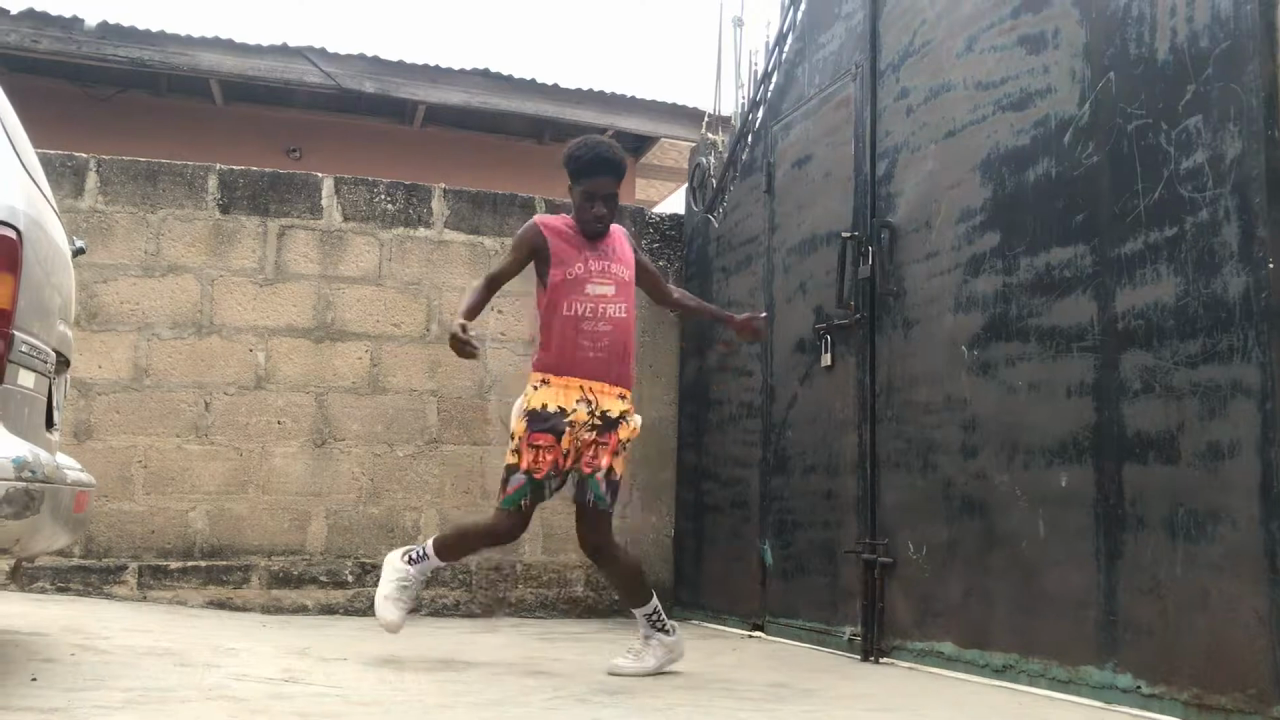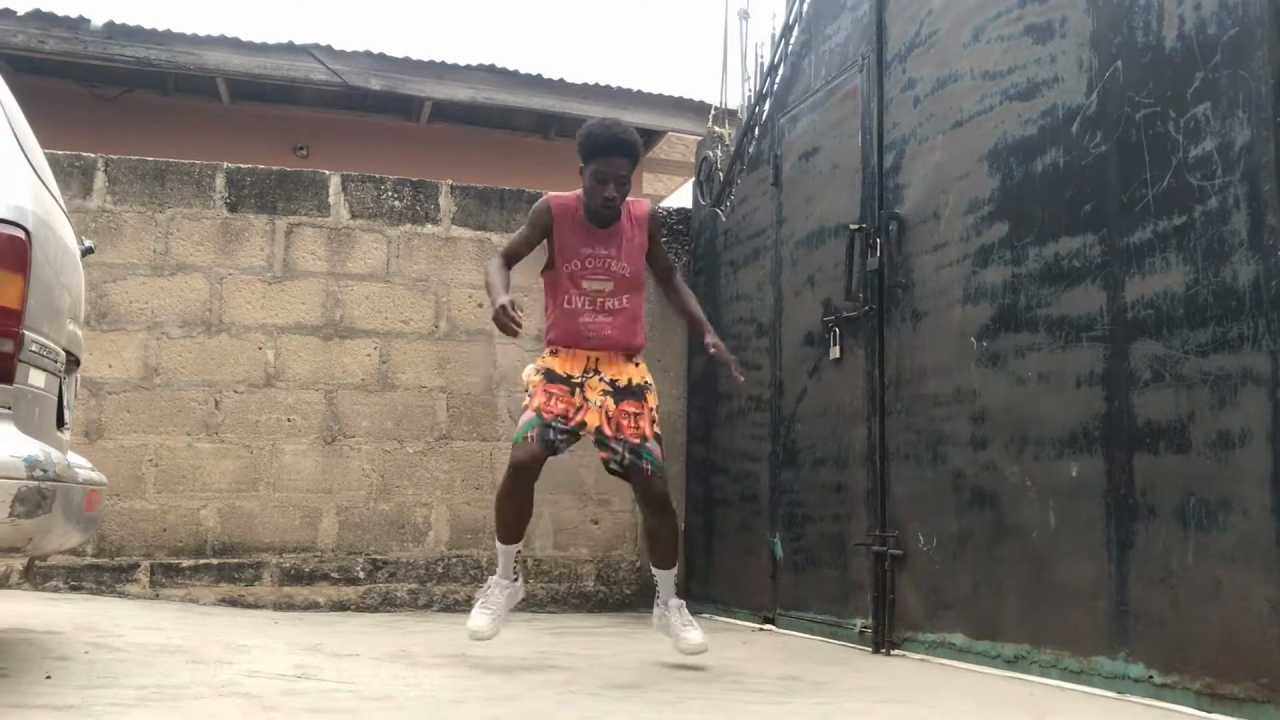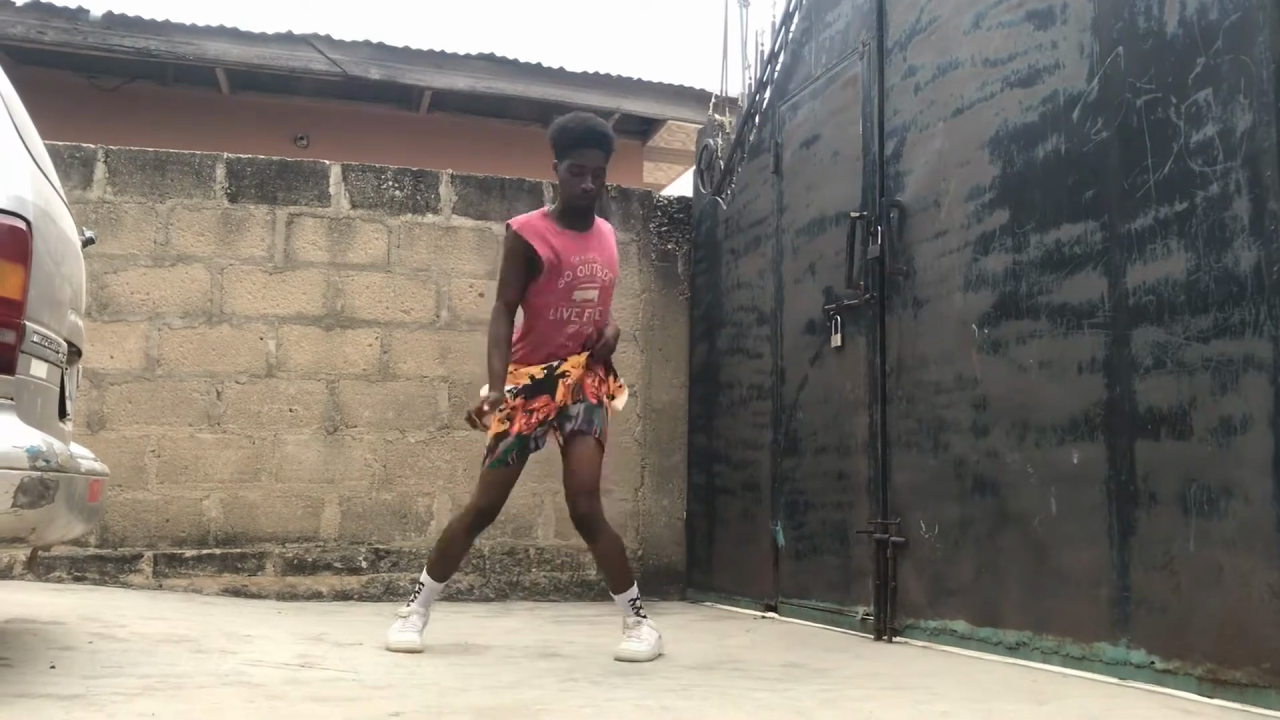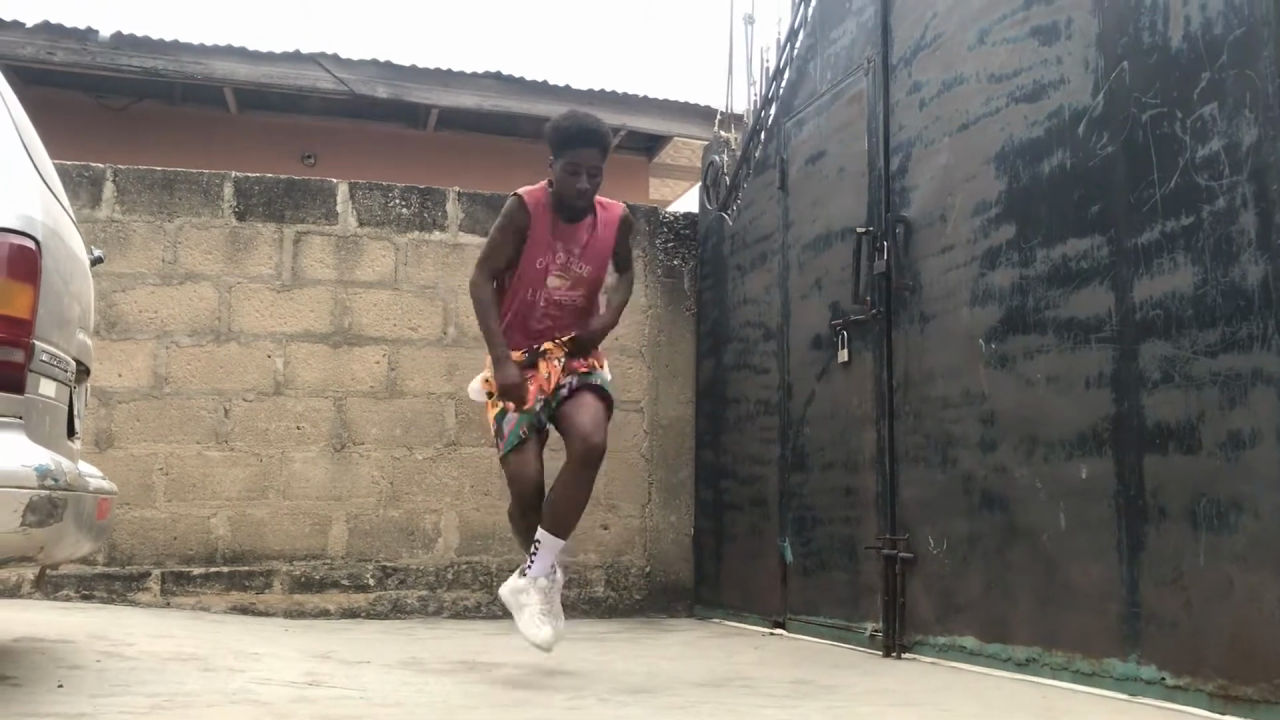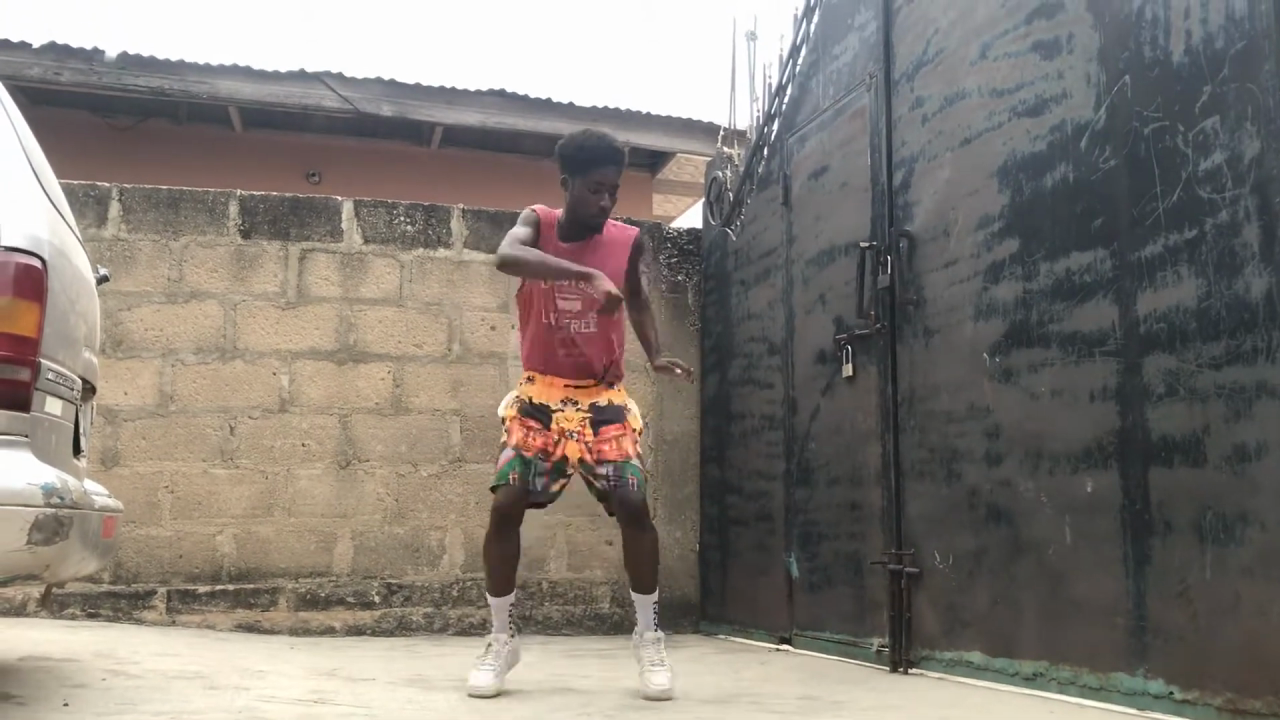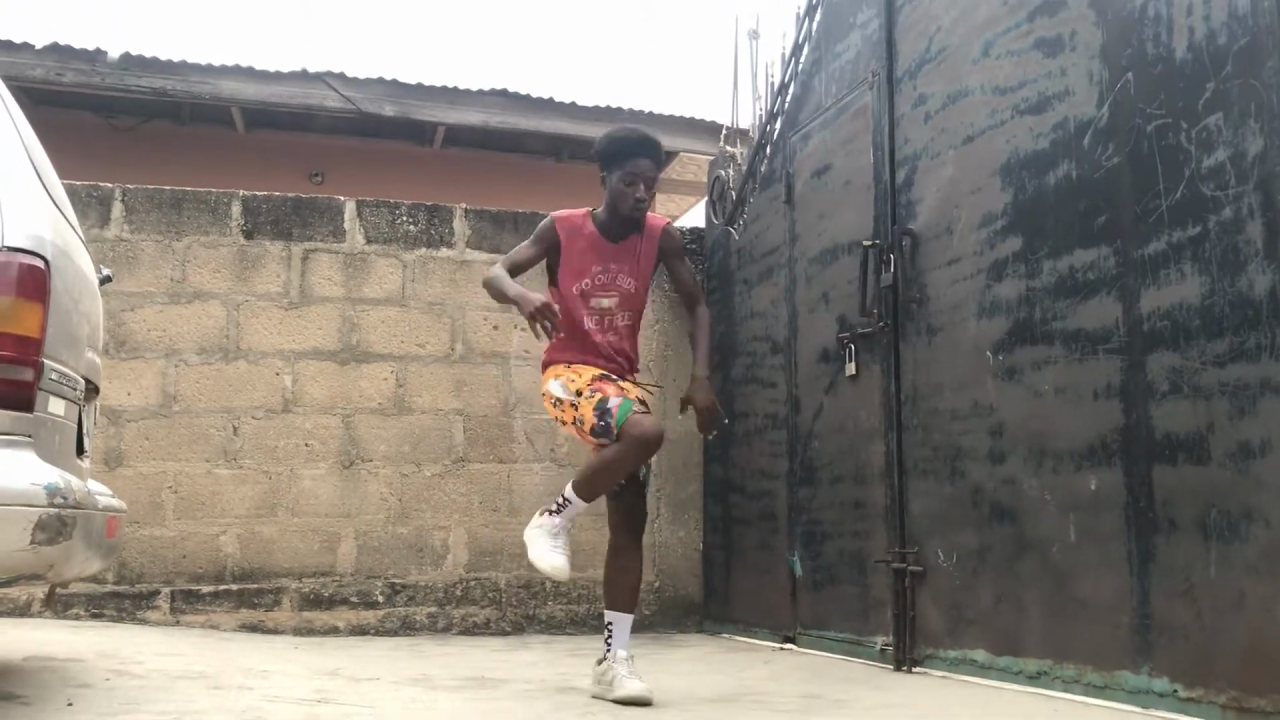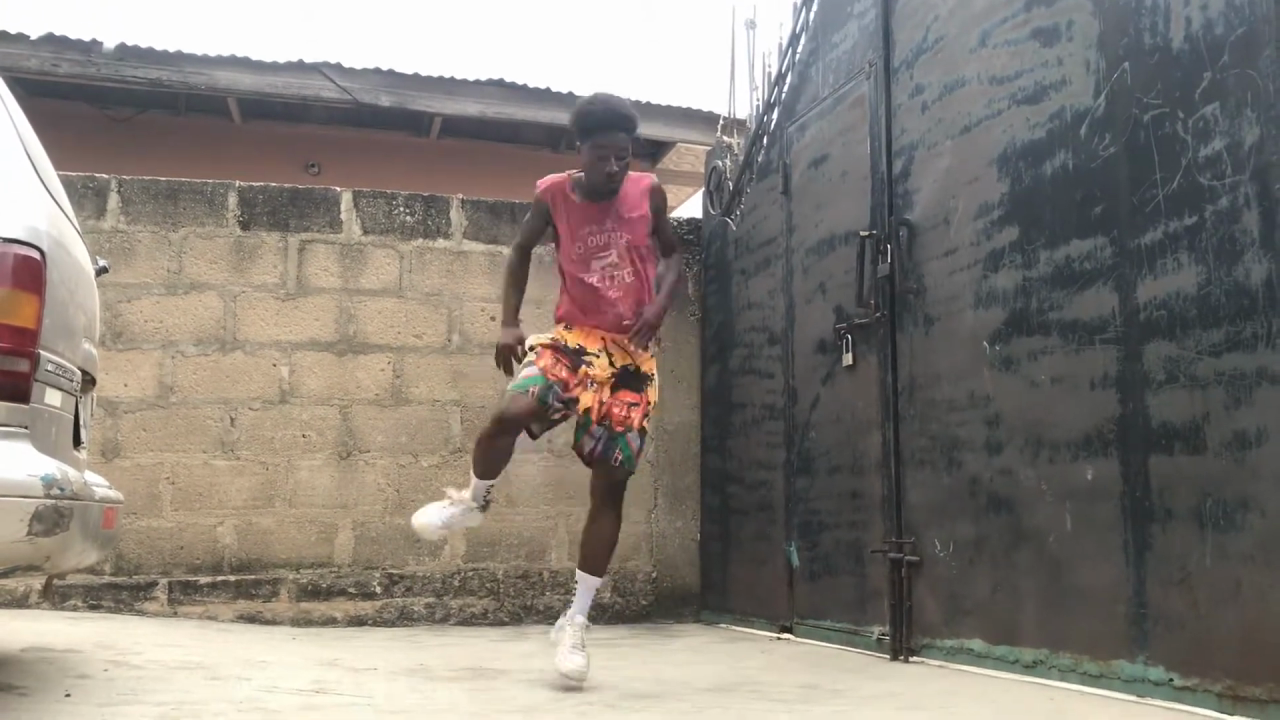
dt=0.7s
person 1, frame 1
left shoulder: (623, 239)
right shoulder: (542, 233)
left elbow: (665, 292)
right elbow: (490, 283)
left wrist: (730, 321)
right wrist: (461, 322)
left hip: (610, 405)
right hip: (552, 396)
left knee: (597, 540)
right knee: (508, 525)
left ankle: (658, 633)
right ankle: (412, 565)
person 1, frame 2
left shoulder: (645, 218)
right shoulder: (554, 211)
left elbow: (669, 279)
right elbow: (502, 259)
left wrist: (708, 334)
right wrist: (499, 296)
left hip: (625, 375)
right hip: (564, 367)
left knee: (655, 491)
right knee: (521, 463)
left ankle: (669, 602)
right ankle: (505, 577)
person 1, frame 3
left shoulder: (607, 234)
right shoulder: (525, 232)
right elbow: (503, 312)
left wrist: (609, 332)
right wrist: (495, 389)
left hip: (586, 379)
right hip: (530, 377)
left knee: (584, 504)
right knee: (485, 506)
left ankle: (632, 614)
right ankle: (419, 602)
person 1, frame 4
left shoulder: (616, 217)
right shoulder: (523, 207)
left elbow: (624, 272)
right elbow: (483, 280)
left wrist: (607, 315)
right wrist: (499, 352)
left hip: (576, 360)
right hip: (520, 362)
left knee: (589, 443)
right knee: (523, 483)
left ankle: (540, 569)
right ankle: (535, 575)
person 1, frame 5
left shoulder: (629, 242)
right shoulder: (536, 224)
right elbow: (506, 257)
left wrist: (657, 355)
right wrist: (586, 276)
left hip: (603, 398)
right hip: (541, 395)
left knee: (635, 509)
right knee: (505, 510)
left ankle: (648, 636)
right ankle: (501, 639)
person 1, frame 6
left shoulder: (661, 235)
right shoulder: (563, 228)
left elbow: (693, 300)
right elbow: (496, 274)
left wrist: (701, 378)
right wrist: (526, 299)
left hip: (624, 383)
right hip: (572, 376)
left knee: (629, 518)
right knee: (648, 430)
left ankle: (614, 659)
right ankle: (556, 516)
person 1, frame 7
left shoulder: (649, 191)
right shoulder: (553, 194)
left elbow: (670, 254)
right elbow: (520, 253)
left wrist: (658, 307)
right wrist: (509, 323)
left hip: (630, 356)
right hip: (572, 341)
left knee: (611, 487)
right knee: (510, 410)
left ankle: (575, 622)
right ankle: (474, 500)
